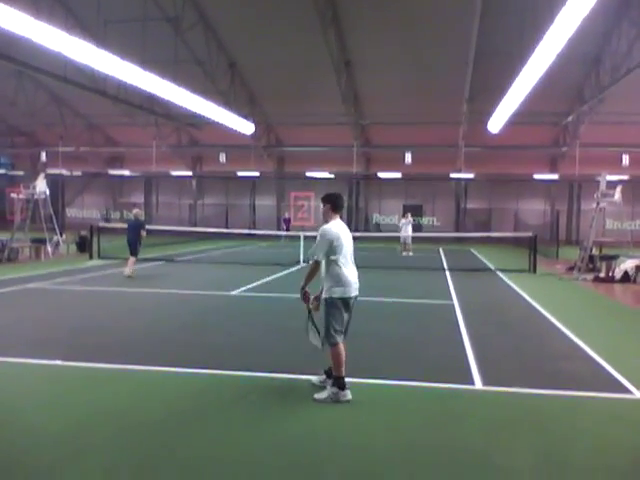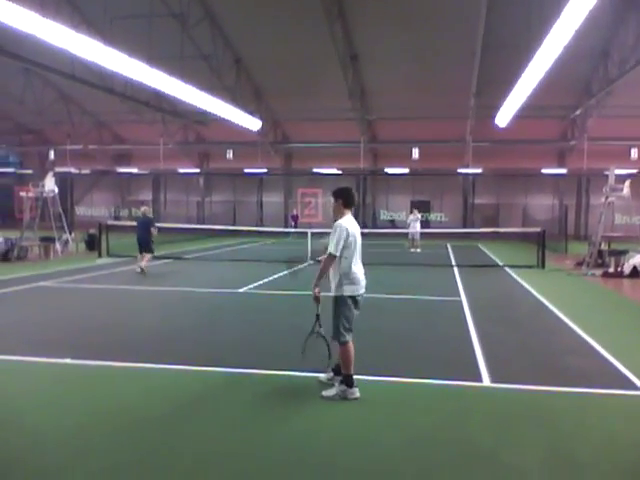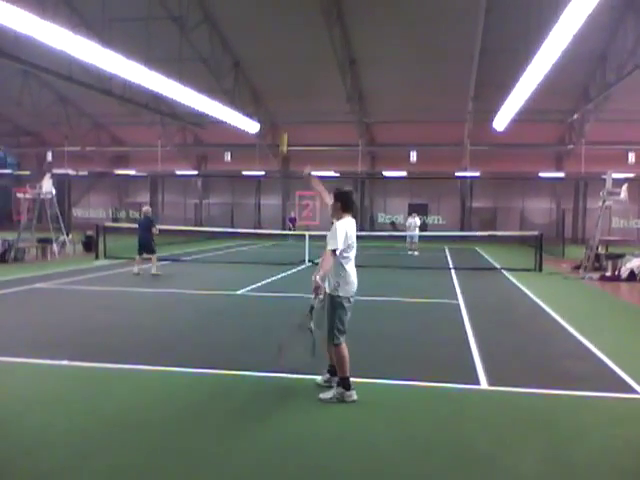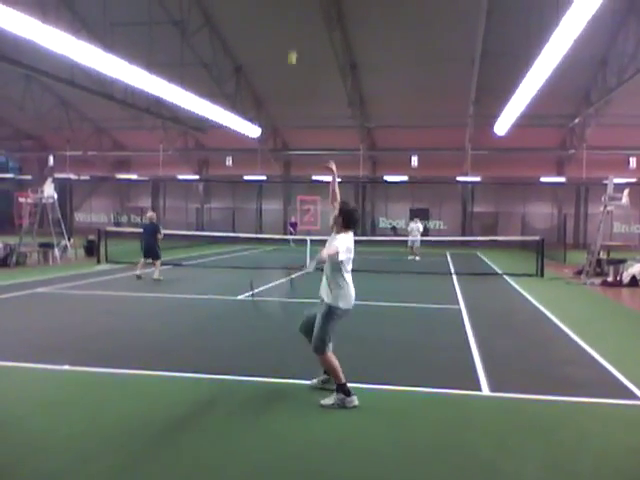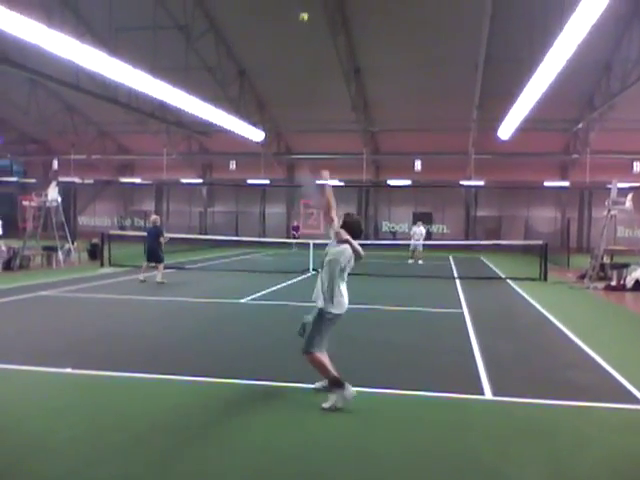
dt=0.2s
person 1, frame 1
left shoulder: (326, 230)
right shoulder: (343, 229)
left elbow: (316, 263)
left wrist: (304, 287)
right wrist: (321, 293)
left hip: (338, 290)
right hip: (350, 287)
left knee: (334, 338)
right knee: (337, 336)
left ankle: (340, 388)
right ankle: (331, 375)
person 1, frame 2
left shoulder: (341, 225)
right shoulder: (351, 223)
left elbow: (331, 258)
left wrist: (316, 285)
left hip: (346, 287)
right hip: (354, 284)
left knee: (343, 335)
right knee: (342, 333)
left ankle: (348, 386)
right ankle: (338, 372)
person 1, frame 3
left shoulder: (340, 227)
right shoulder: (348, 221)
left elbow: (330, 252)
right elbow: (334, 205)
left wrist: (318, 276)
left hip: (340, 288)
right hip: (340, 287)
left knee: (336, 338)
right knee: (333, 334)
left ankle: (346, 387)
right ankle: (334, 375)
person 1, frame 4
left shoulder: (343, 240)
right shoulder: (342, 233)
left elbow: (335, 249)
right elbow: (335, 200)
left wrist: (324, 255)
right wrist: (334, 176)
left hip: (337, 301)
right hip: (330, 299)
left knee: (321, 347)
right knee: (308, 329)
left ankle: (345, 394)
right ankle: (329, 376)
person 1, frame 5
left shoulder: (345, 249)
right shoulder: (338, 240)
left elbow: (358, 253)
right elbow: (330, 213)
left wrist: (349, 239)
right wrist: (327, 185)
left hip: (330, 307)
right hip: (324, 303)
left knee: (311, 349)
right knee: (309, 339)
left ankle: (341, 387)
right ankle: (330, 381)
